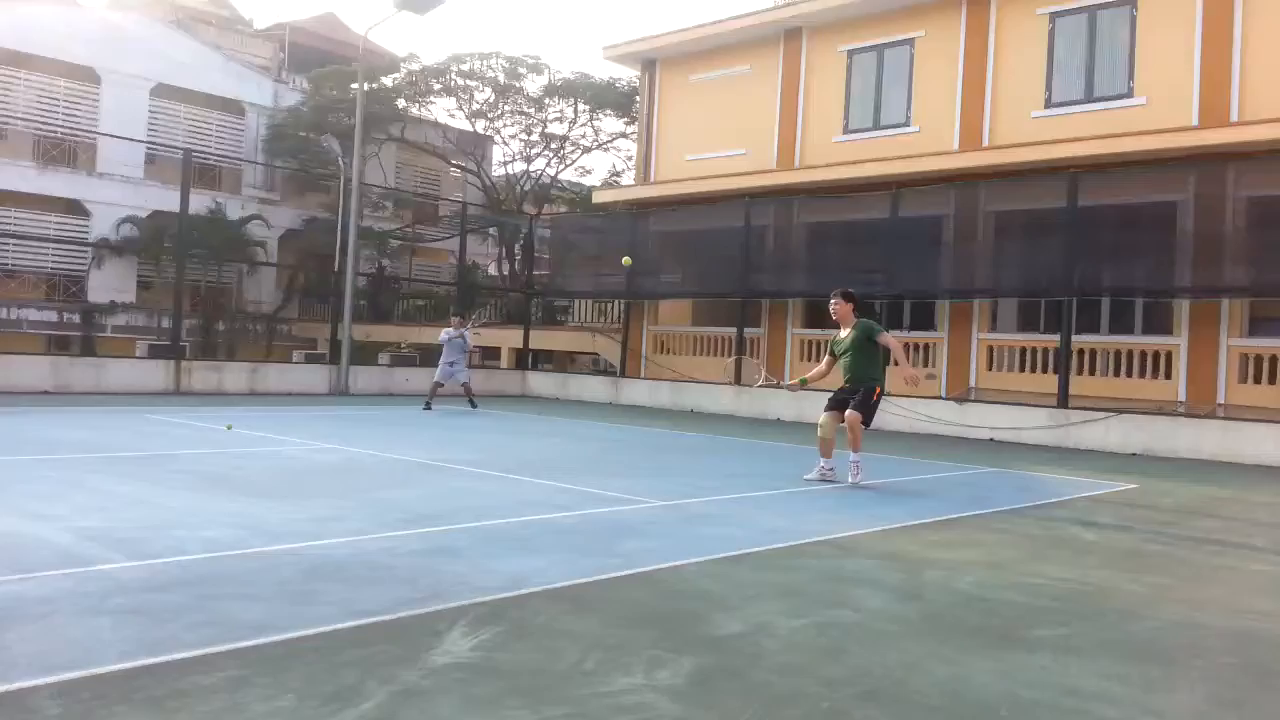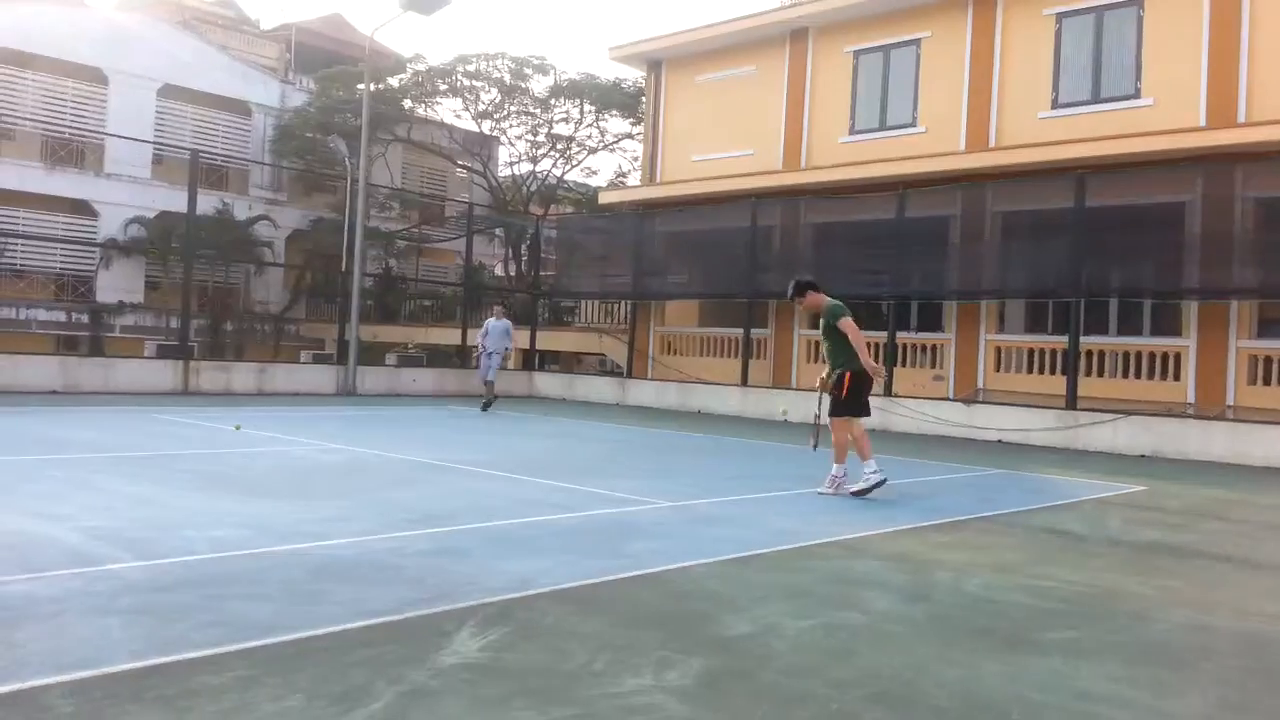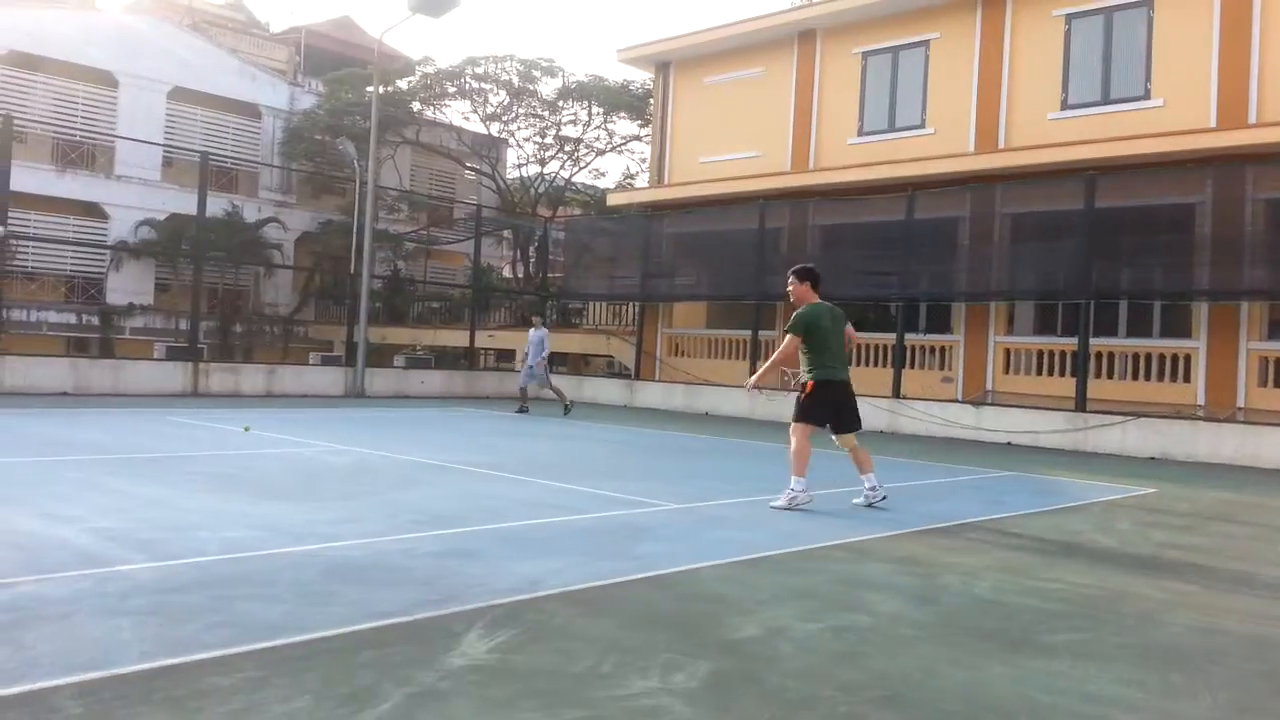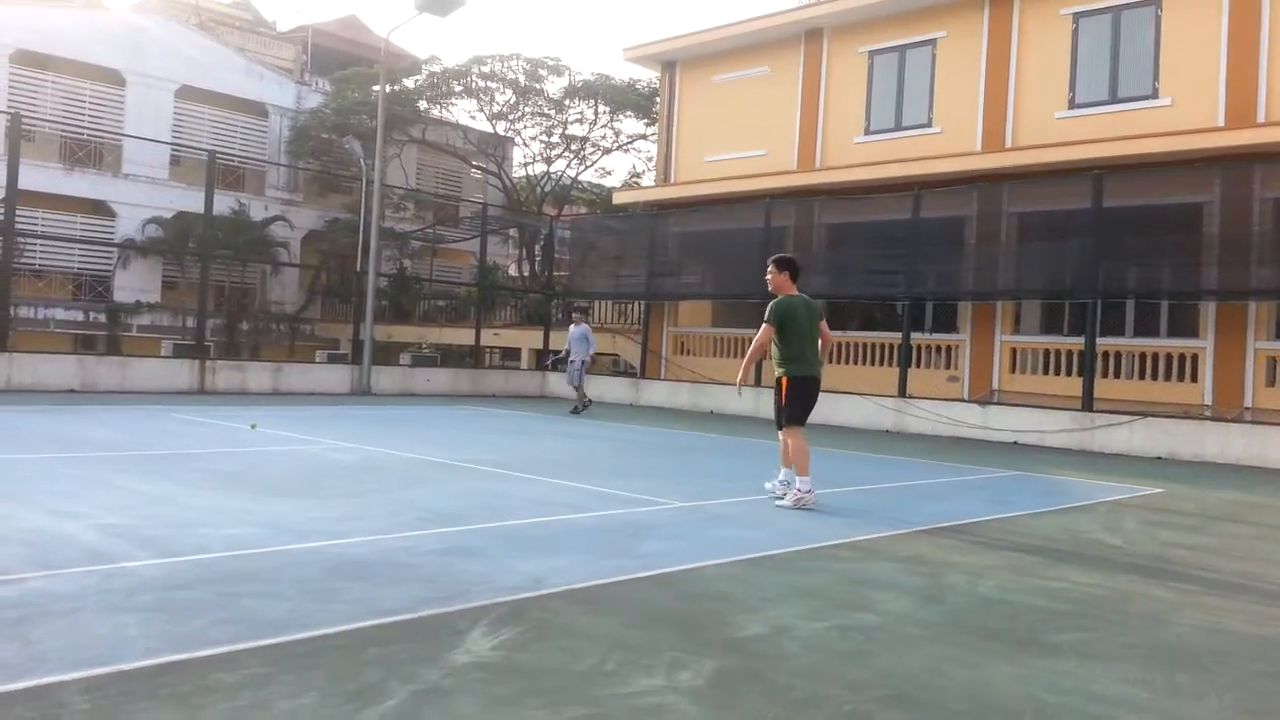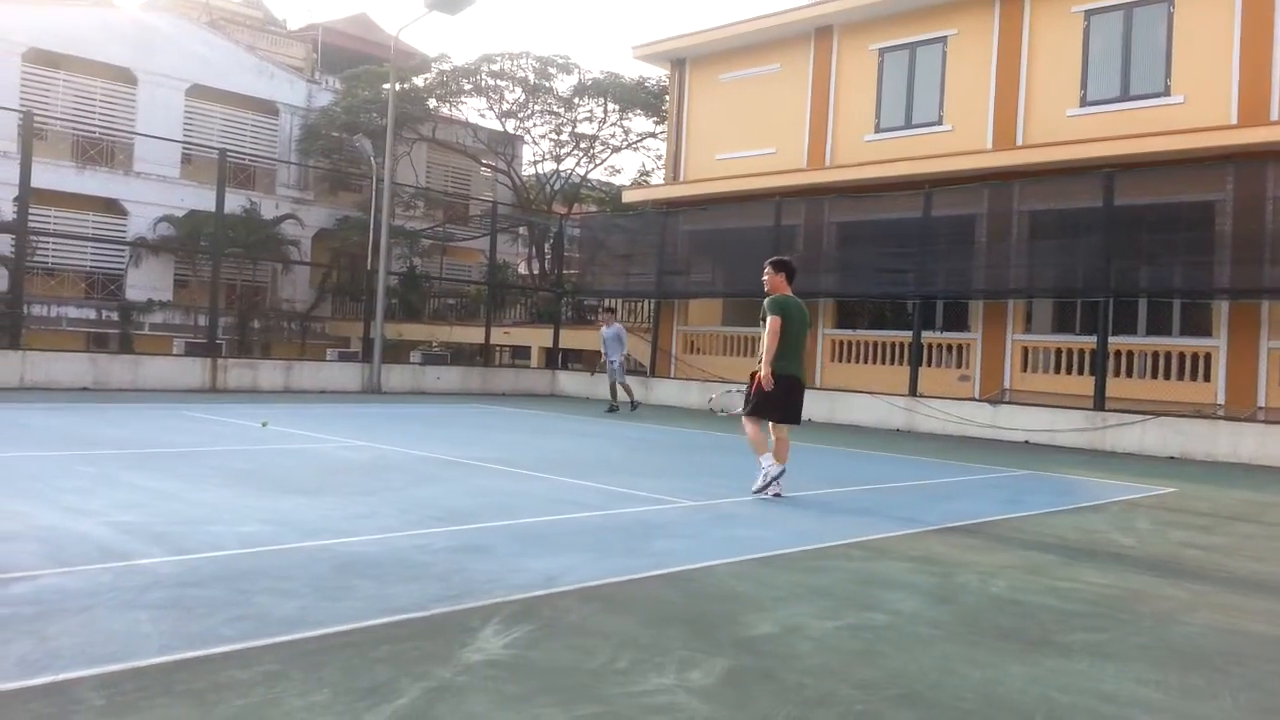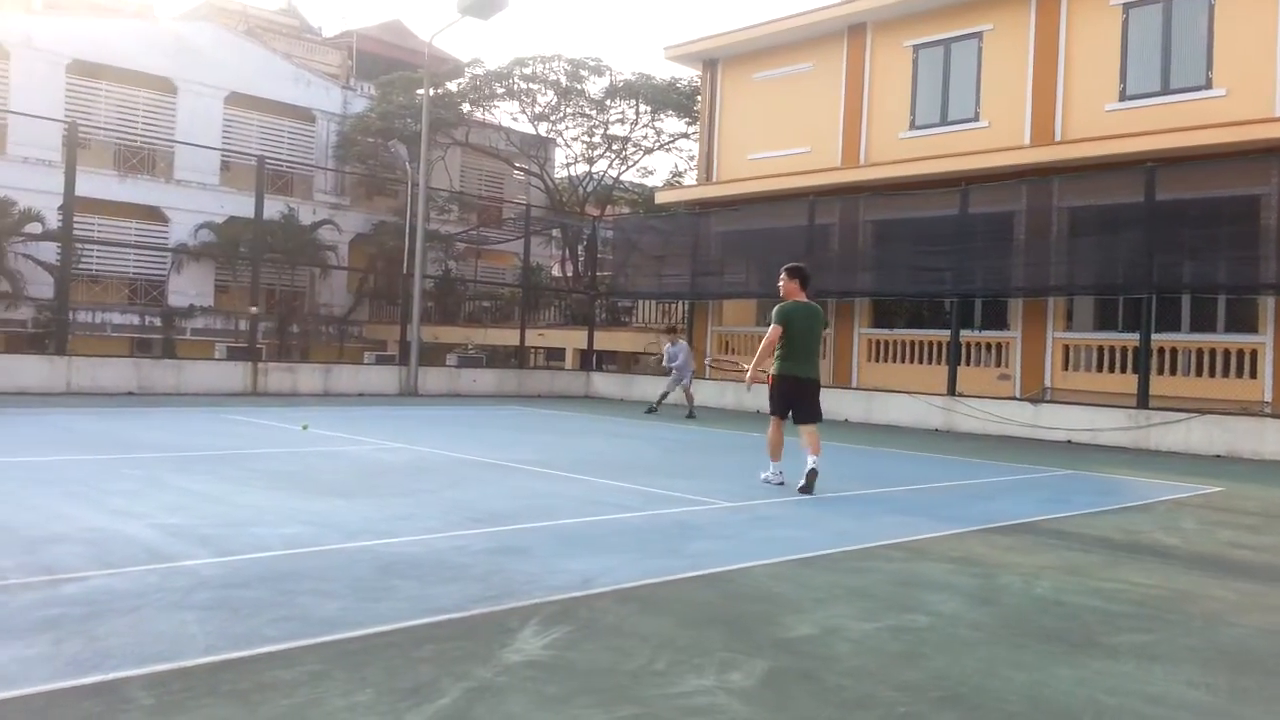
dt=0.4s
person 1, frame 1
left shoulder: (865, 327)
right shoulder: (835, 338)
left elbow: (893, 344)
right elbow: (825, 367)
left wrist: (906, 367)
right wrist: (802, 381)
left hip: (870, 387)
right hip: (848, 387)
left knee: (853, 418)
right knee: (825, 422)
left ankle: (855, 460)
right ankle: (825, 468)
person 1, frame 2
left shoulder: (831, 309)
right shoulder: (832, 311)
left elbow: (854, 331)
left wrist: (866, 360)
right wrist: (827, 374)
left hip: (851, 373)
right hip: (859, 373)
left knee: (838, 424)
right knee: (853, 425)
left ankle: (837, 475)
right ankle: (873, 472)
person 1, frame 3
left shoulder: (802, 315)
right shoulder: (835, 311)
left elbow: (786, 351)
right elbow: (852, 338)
left wrist: (760, 375)
left hip: (819, 381)
right hip: (842, 382)
left knee: (799, 430)
right knee: (847, 438)
left ankle: (798, 491)
right ankle: (873, 489)
person 1, frame 4
left shoulder: (779, 305)
right shoulder: (811, 304)
left elbow: (761, 342)
right elbow: (827, 338)
left wrist: (743, 371)
left hip: (791, 377)
right hip: (811, 376)
left knee: (792, 431)
right knee: (787, 430)
left ankle: (804, 489)
right ankle: (784, 481)
person 1, frame 5
left shoulder: (773, 302)
right shoulder: (801, 308)
left elbow: (772, 332)
left wrist: (766, 364)
left hip: (773, 372)
right hip: (796, 376)
left knee: (751, 420)
right knee: (780, 428)
left ankle: (770, 466)
right ankle: (775, 482)
person 1, frame 6
left shoulder: (783, 310)
right shoulder: (819, 313)
left elbow: (770, 340)
left wrist: (752, 369)
left hip: (783, 374)
right hip: (811, 377)
left knee: (777, 422)
right knee: (809, 427)
left ankle: (775, 472)
right ankle: (811, 465)
